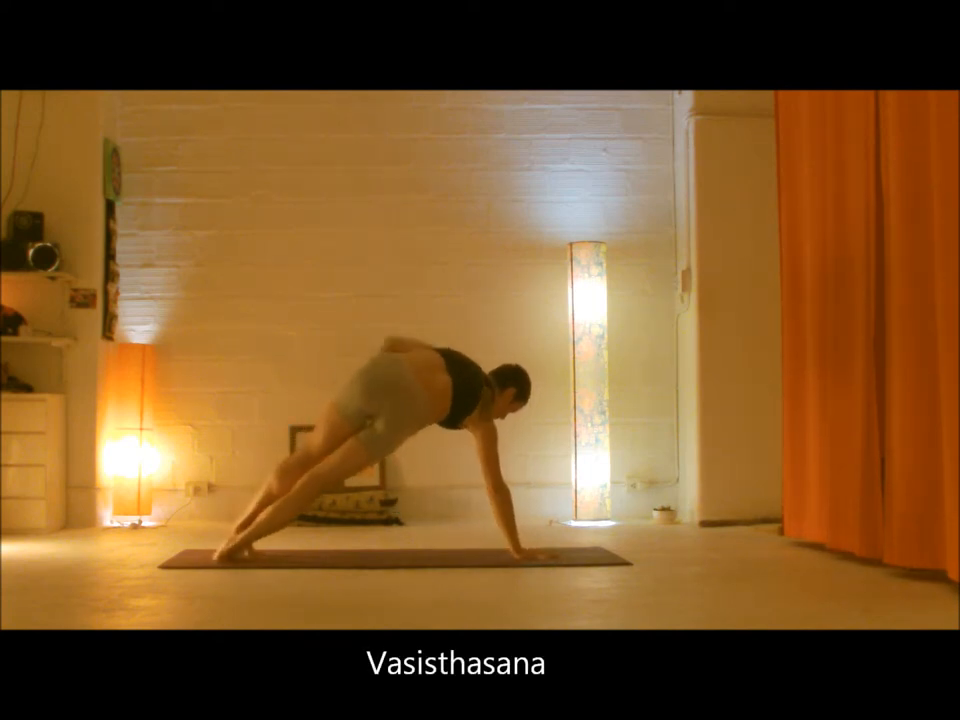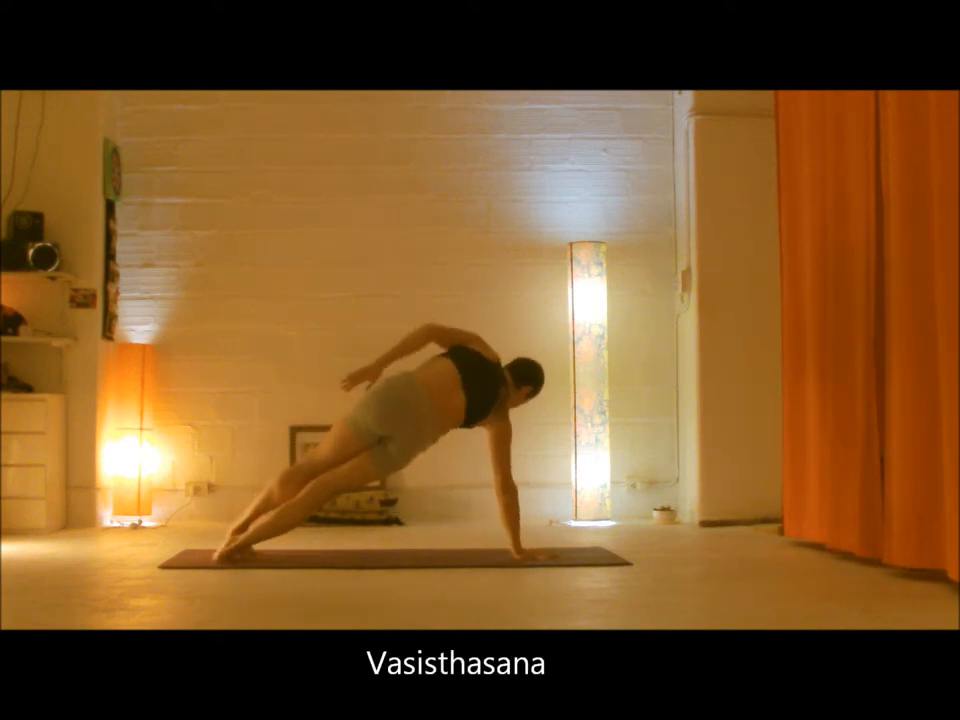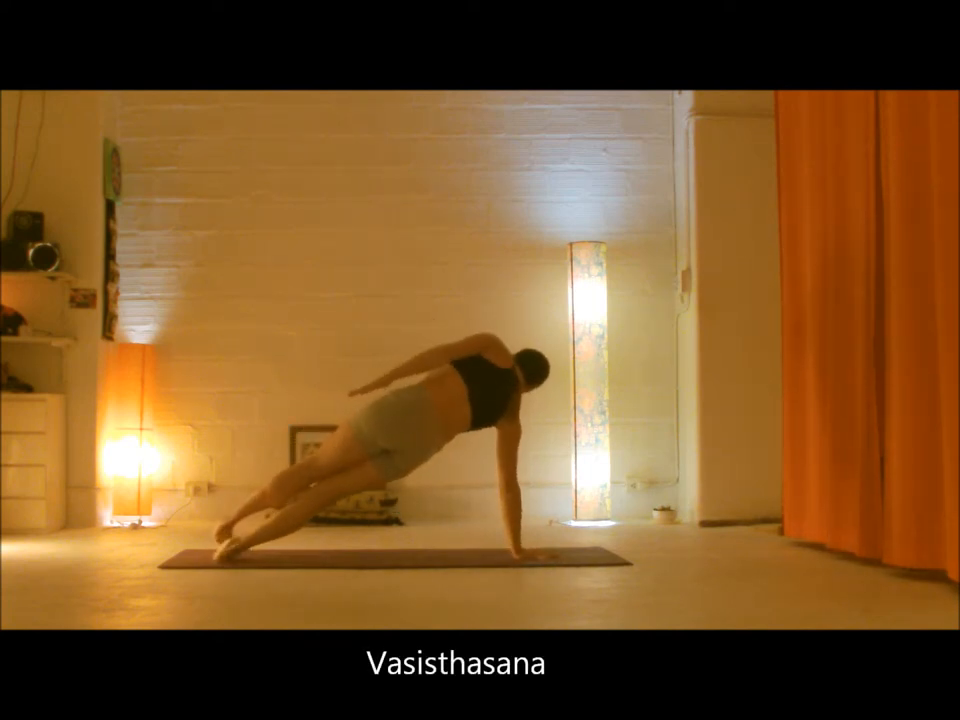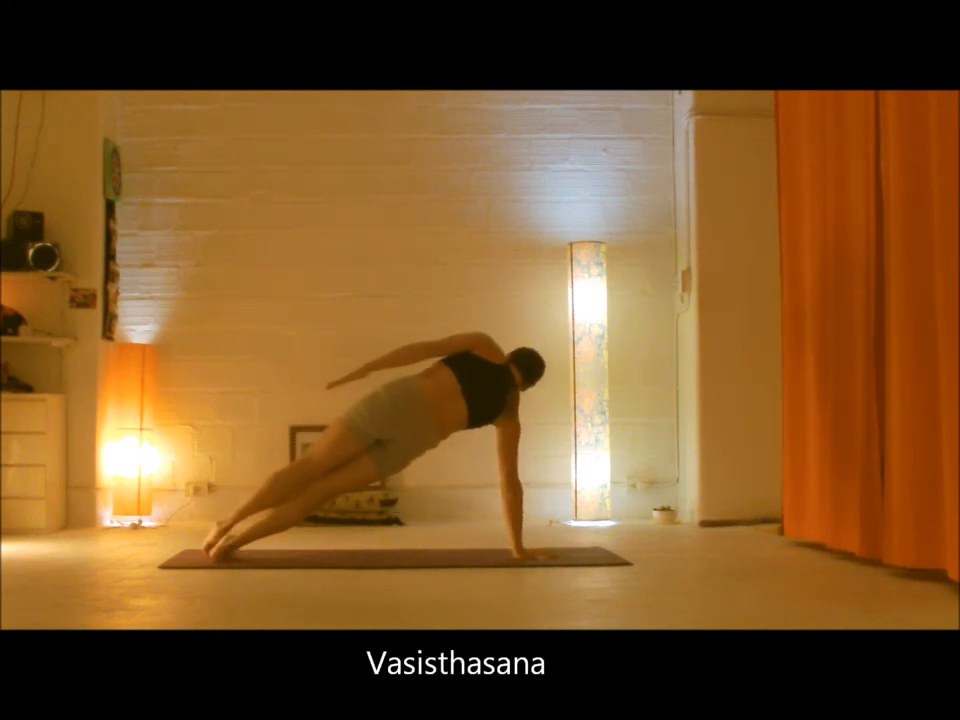
dt=0.4s
person 1, frame 1
left shoulder: (457, 364)
right shoulder: (483, 417)
left elbow: (391, 341)
right elbow: (496, 487)
right wrist: (517, 548)
left hip: (376, 375)
right hip: (399, 413)
left knee: (307, 457)
right knee: (315, 481)
left ankle: (242, 526)
right ankle: (237, 543)
person 1, frame 2
left shoulder: (479, 348)
right shoulder: (500, 419)
left elbow: (429, 330)
right elbow: (505, 485)
left wrist: (376, 366)
right wrist: (518, 547)
left hip: (393, 397)
right hip: (412, 434)
left knee: (311, 467)
right knee: (320, 489)
left ankle: (240, 527)
right ankle: (239, 542)
person 1, frame 3
left shoulder: (494, 347)
right shoulder: (510, 419)
left elbow: (445, 352)
right elbow: (509, 485)
left wrist: (382, 379)
right wrist: (517, 547)
left hip: (400, 409)
right hip: (417, 446)
left knee: (310, 469)
right knee: (321, 494)
left ankle: (230, 522)
right ankle: (240, 542)
person 1, frame 4
left shoulder: (486, 346)
right shoulder: (509, 415)
left elbow: (429, 348)
right elbow: (510, 483)
left wrist: (364, 369)
right wrist: (519, 547)
left hip: (395, 402)
right hip: (411, 440)
left knee: (305, 469)
right knee: (318, 491)
left ankle: (227, 524)
right ankle: (233, 539)
